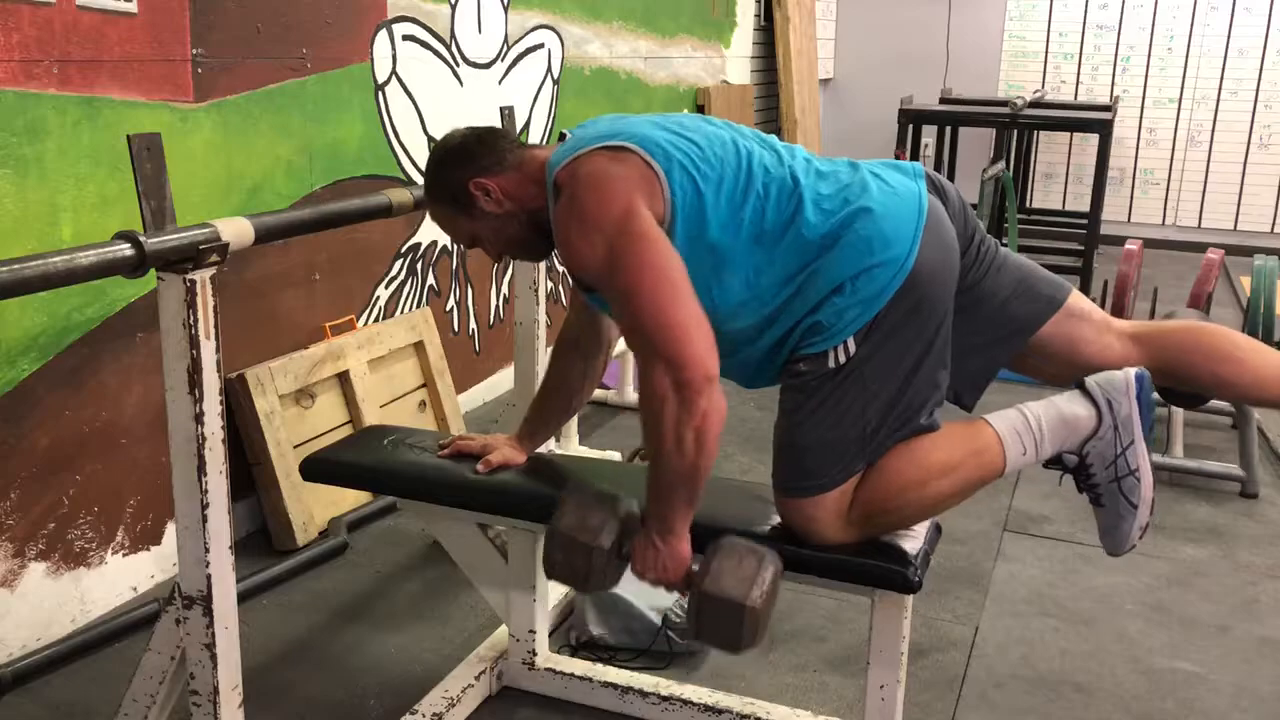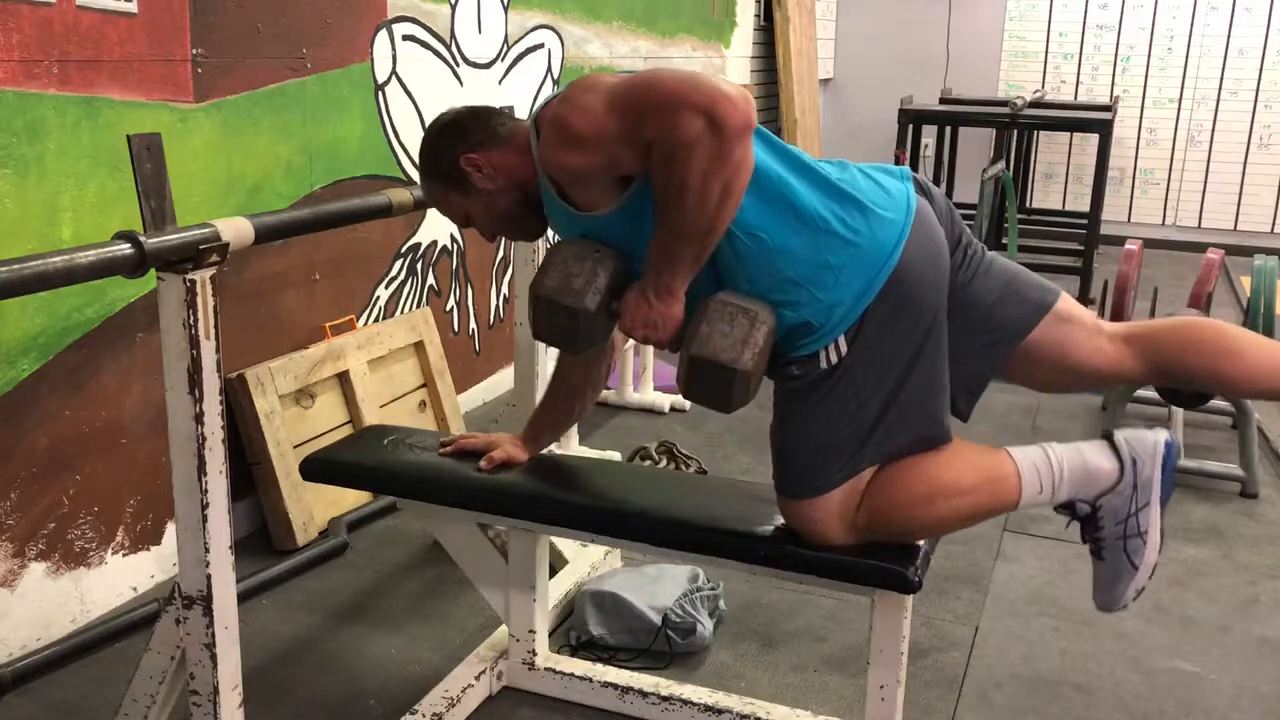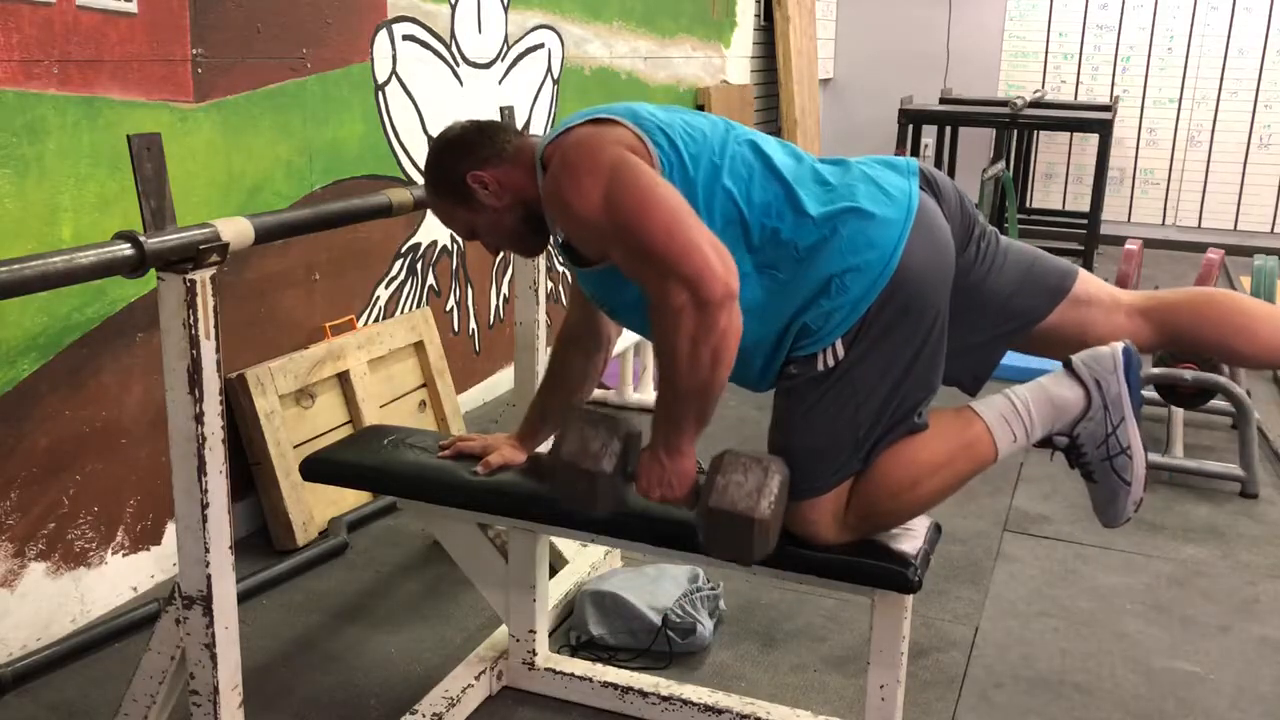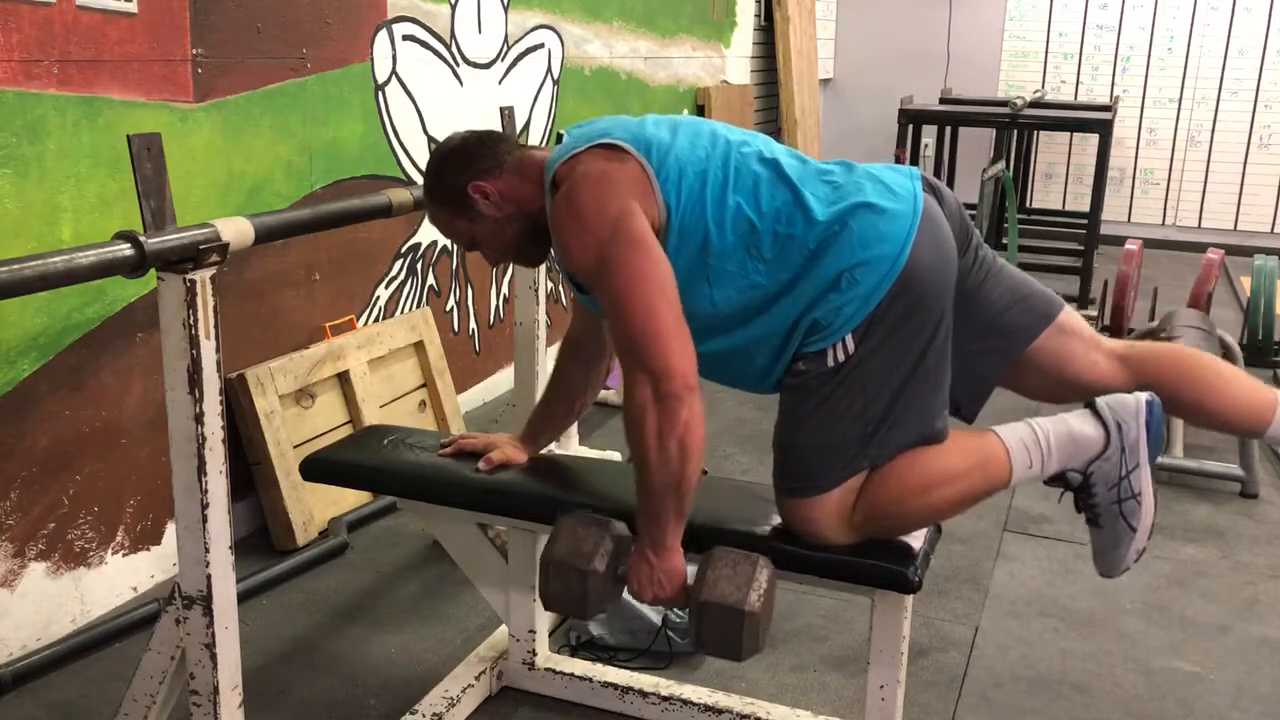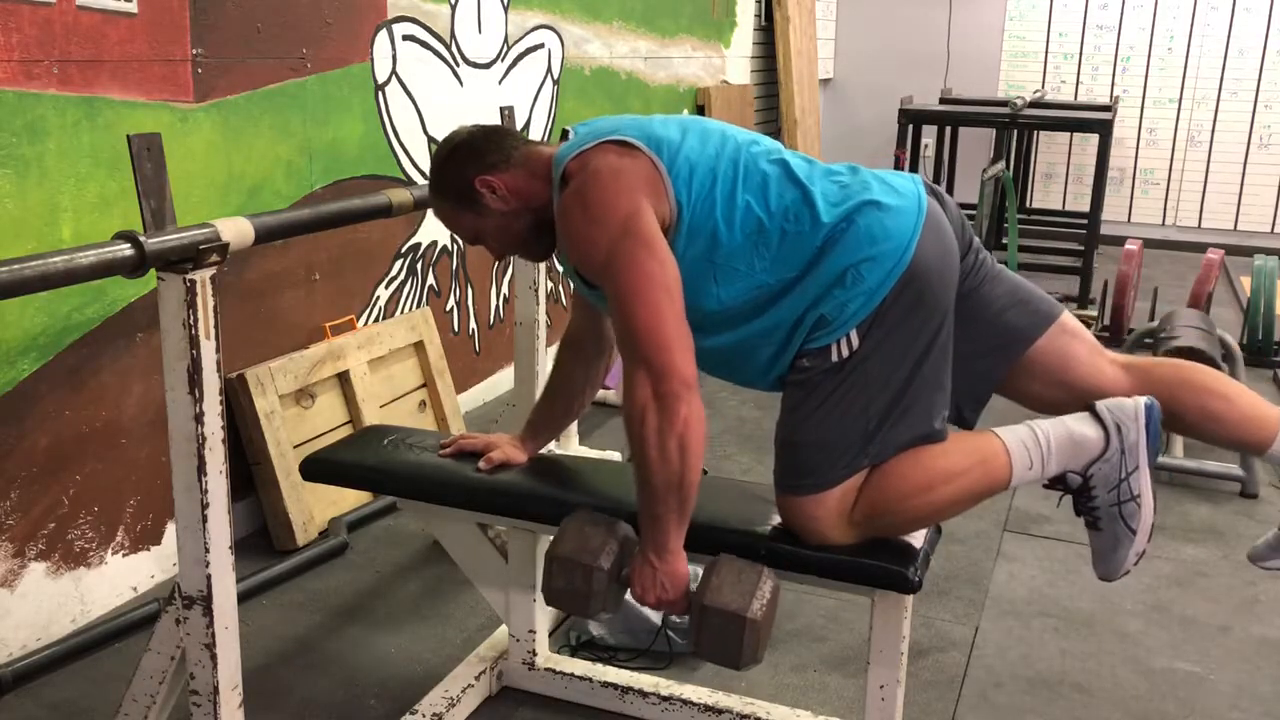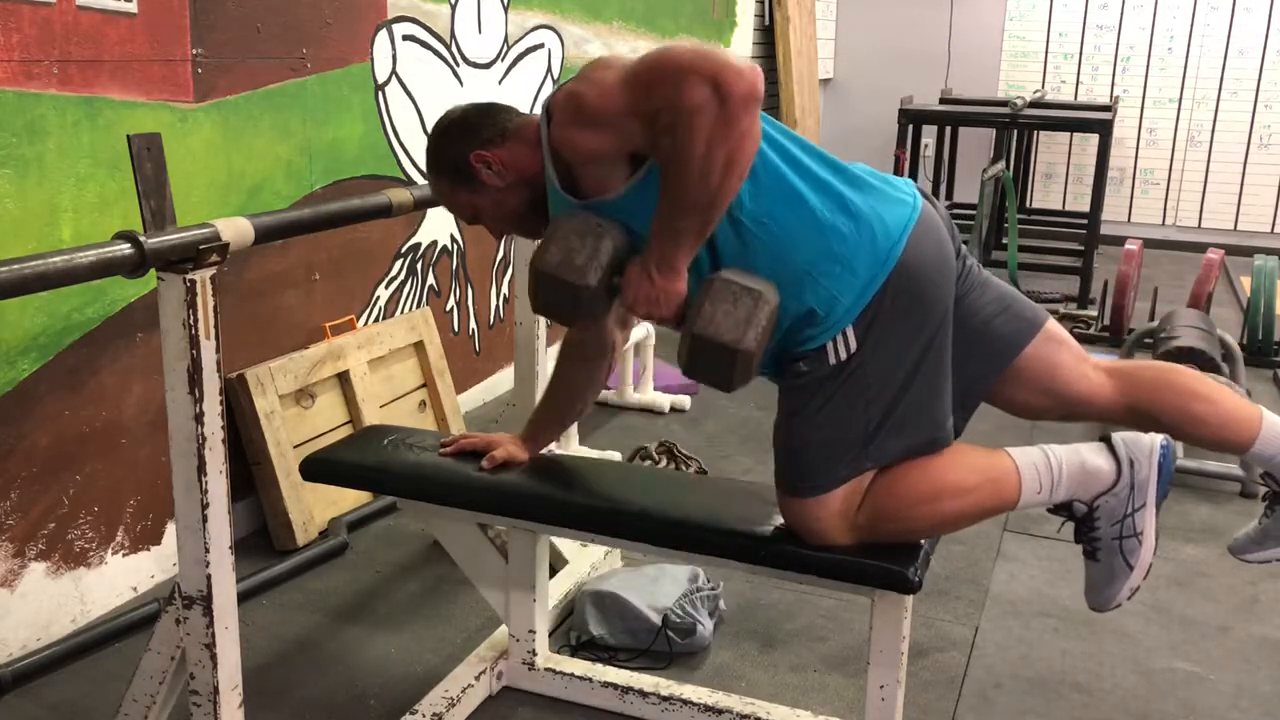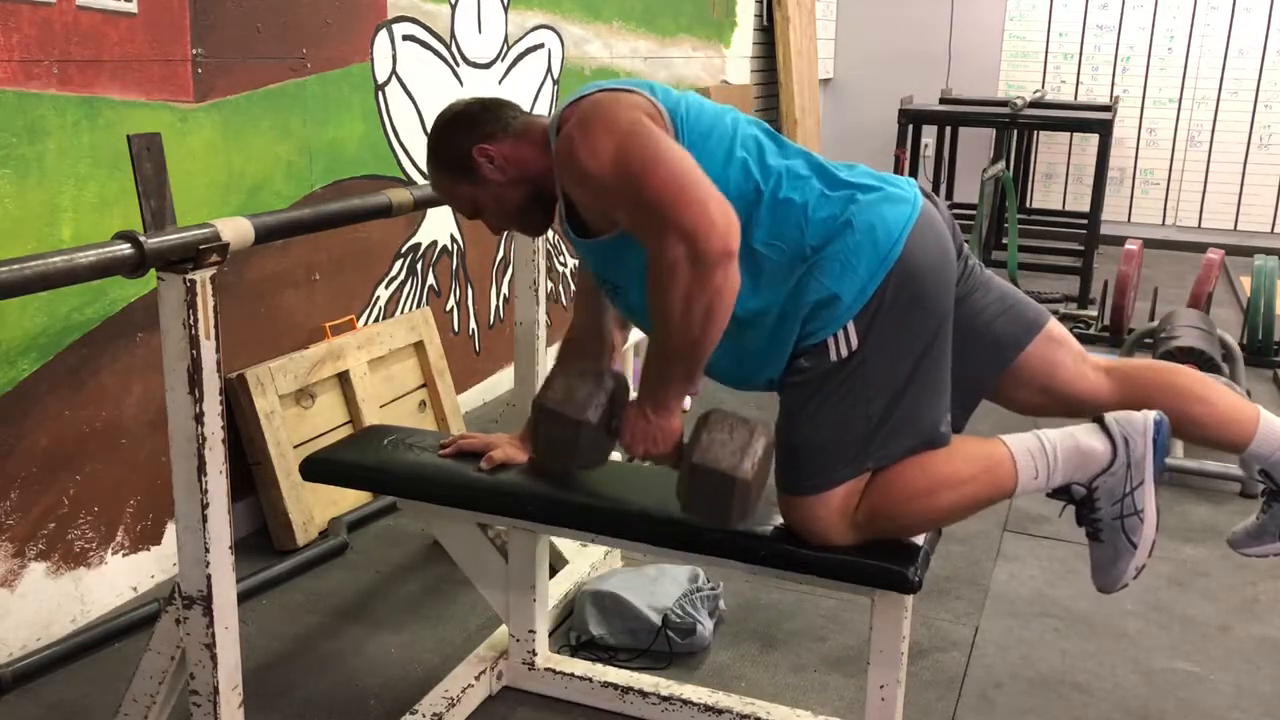
dt=0.7s
person 1, frame 1
left shoulder: (588, 211)
right shoulder: (591, 171)
left elbow: (686, 373)
right elbow: (590, 329)
left wrist: (666, 531)
right wrist: (524, 440)
left hip: (869, 275)
right hip: (909, 215)
left knee: (821, 517)
right knee: (1117, 343)
left ankle: (1070, 425)
person 1, frame 2
left shoulder: (569, 133)
right shoulder: (582, 193)
left elbow: (719, 113)
left wrist: (665, 285)
right wrist: (528, 440)
left hip: (855, 277)
right hip: (896, 224)
left knee: (827, 516)
right knee: (1119, 349)
left ankle: (1095, 471)
person 1, frame 3
left shoulder: (577, 178)
right shoulder: (594, 165)
left elbow: (708, 292)
right elbow: (588, 328)
left wrist: (672, 448)
right wrist: (525, 440)
left hip: (862, 274)
right hip: (905, 210)
left knee: (819, 516)
right knee: (1135, 318)
left ankle: (1055, 404)
person 1, frame 4
left shoulder: (586, 206)
right shoulder: (594, 172)
left elbow: (667, 383)
right elbow: (594, 335)
left wrist: (658, 545)
right wrist: (528, 440)
left hip: (866, 273)
right hip: (905, 221)
left knee: (821, 516)
right knee: (1108, 362)
left ankle: (1077, 445)
person 1, frame 5
left shoulder: (594, 203)
right shoulder: (595, 178)
left elbow: (667, 383)
right elbow: (592, 336)
left wrist: (661, 548)
right wrist: (527, 440)
left hip: (869, 276)
right hip: (909, 229)
left knee: (820, 515)
right knee: (1105, 374)
left ankle: (1077, 447)
person 1, frame 6
left shoulder: (581, 119)
right shoulder: (583, 192)
left elbow: (729, 87)
right elbow: (597, 330)
left wrist: (667, 262)
right wrist: (529, 439)
left hip: (861, 278)
right hip: (901, 240)
left knee: (825, 516)
right knee: (1093, 383)
left ankle: (1087, 477)
person 1, frame 7
left shoulder: (593, 138)
right shoulder: (585, 198)
left elbow: (708, 246)
right elbow: (595, 333)
left wrist: (660, 406)
right wrist: (528, 438)
left hip: (862, 275)
right hip: (902, 238)
left knee: (825, 517)
right knee: (1090, 380)
left ankle: (1086, 460)
